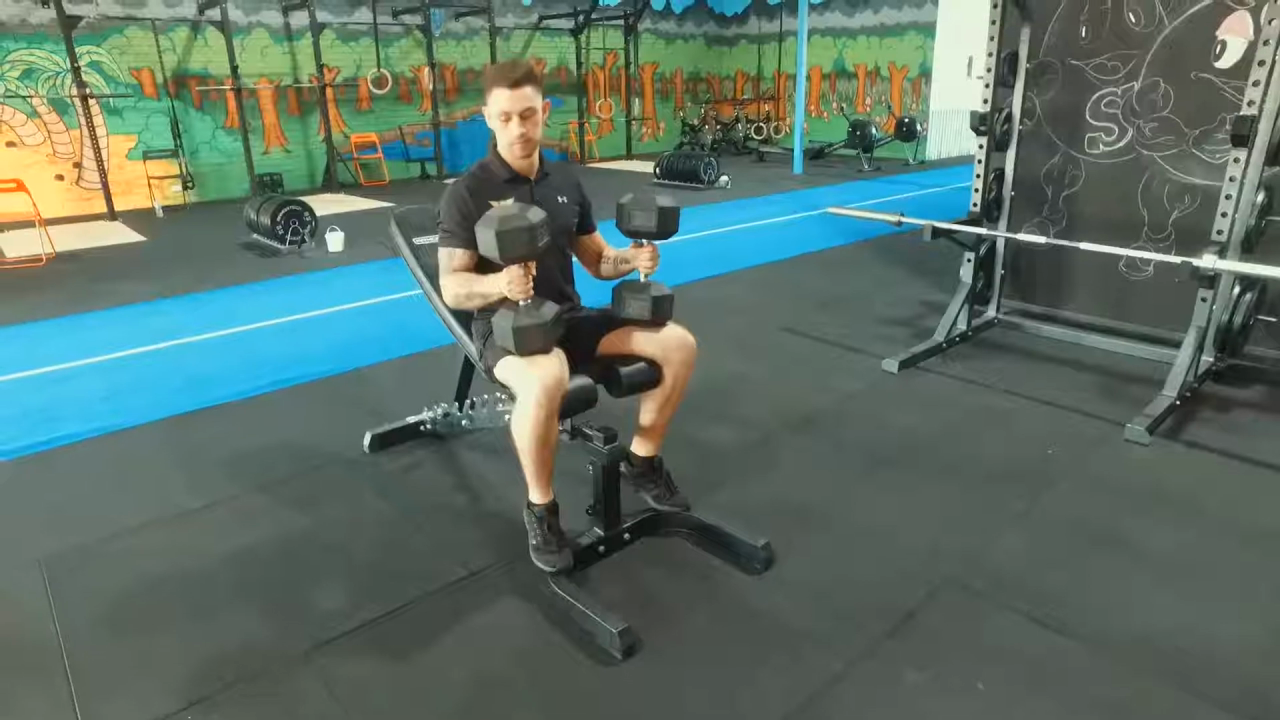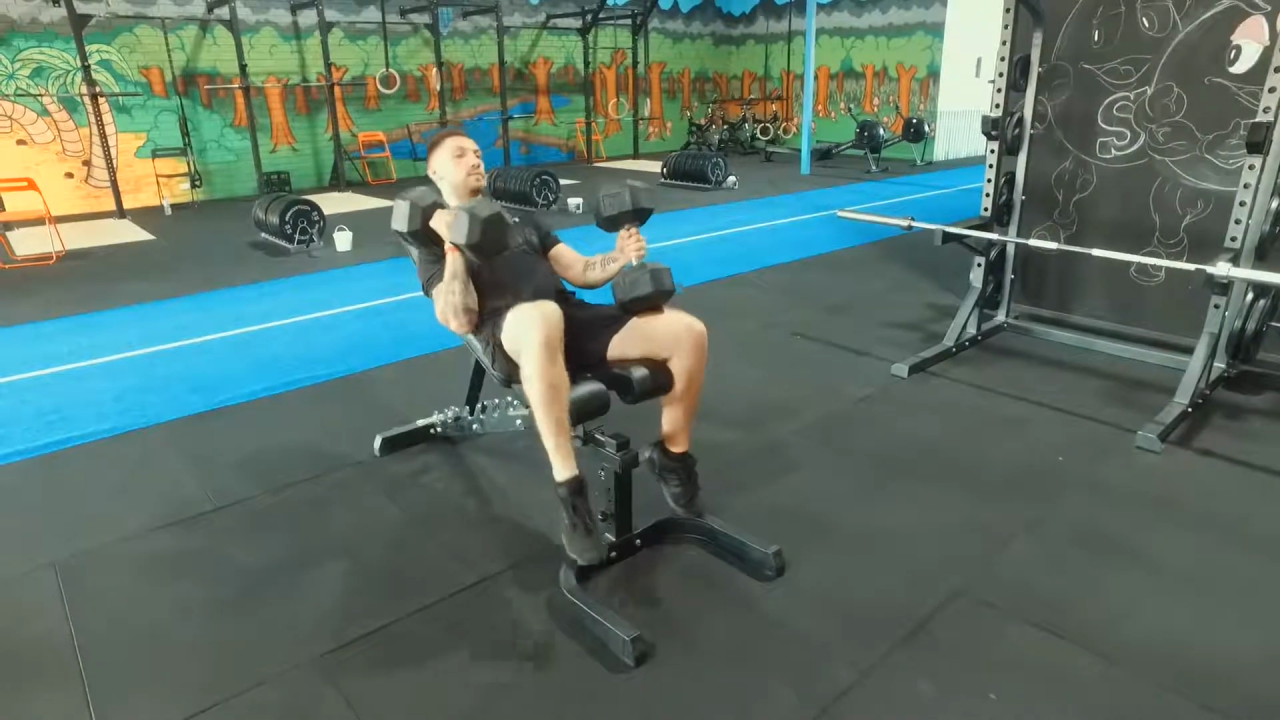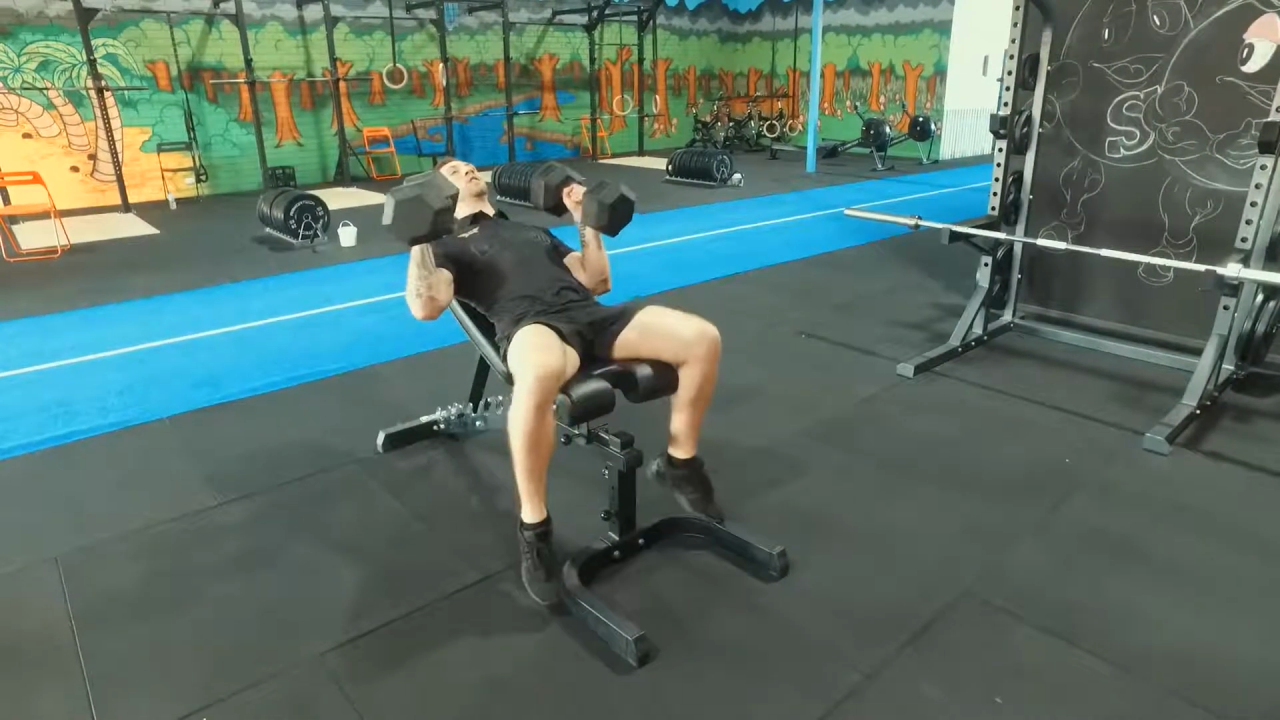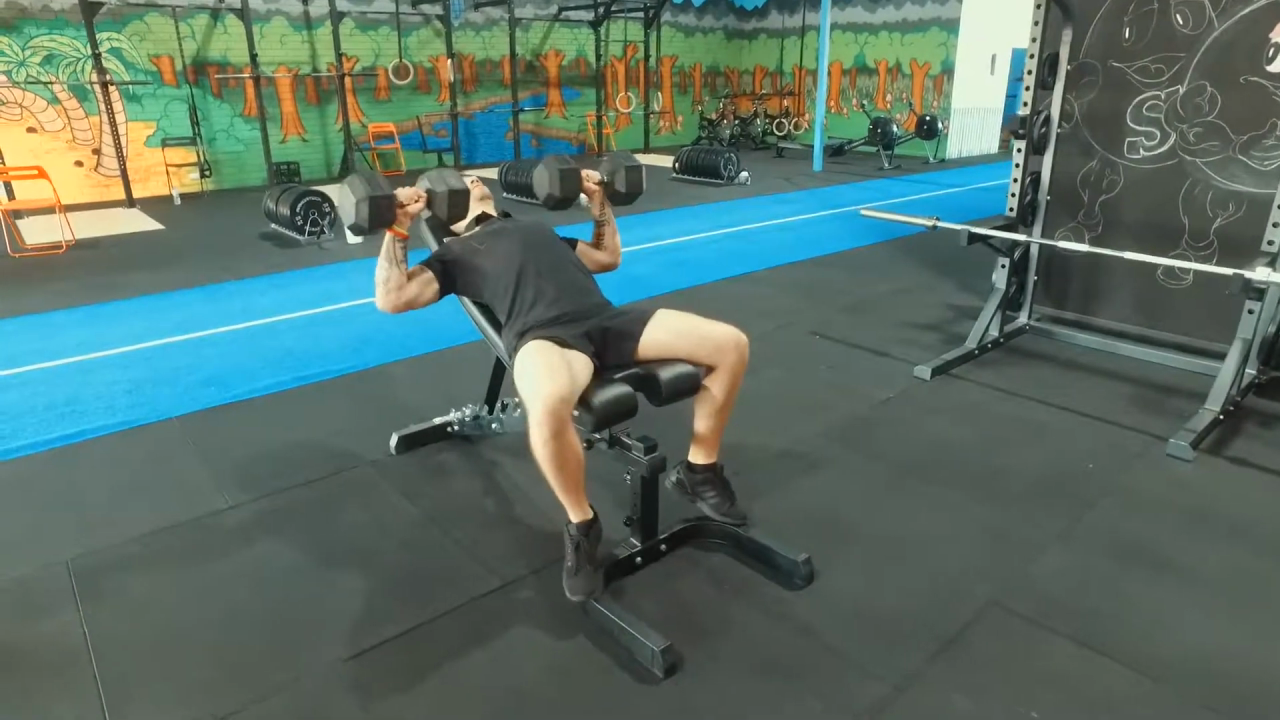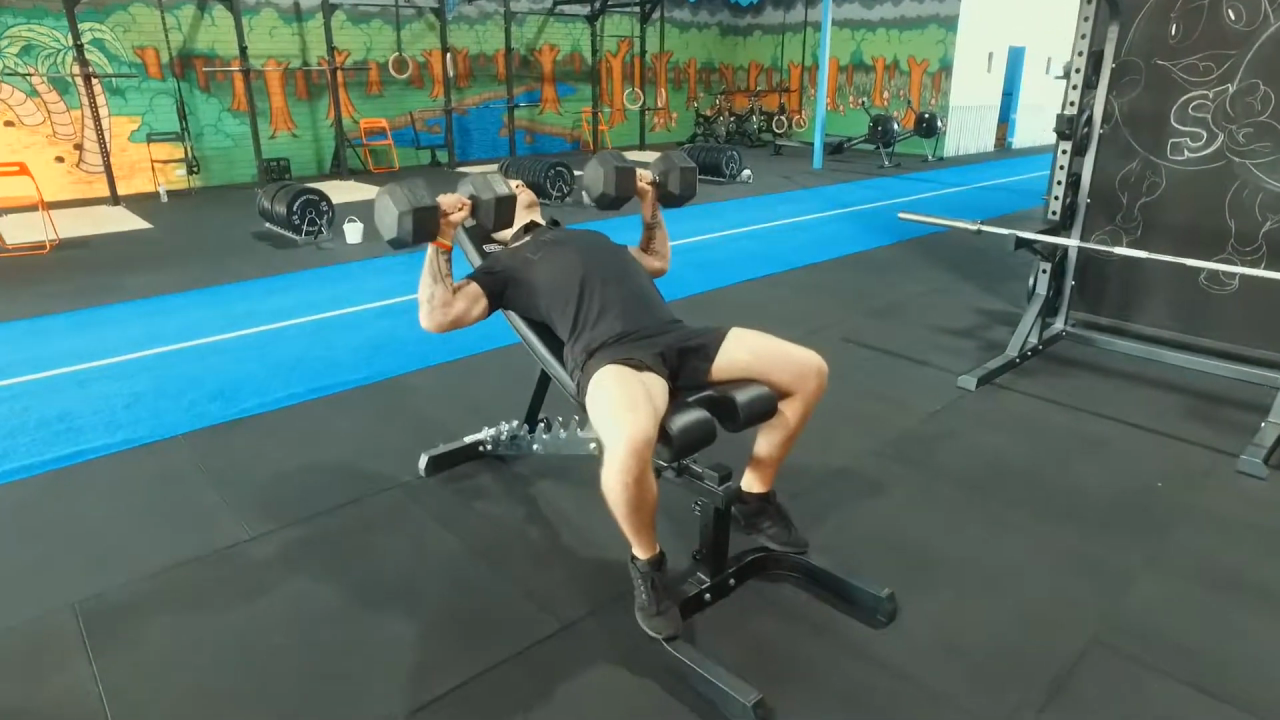
dt=1s
person 1, frame 1
left shoulder: (566, 183)
right shoulder: (467, 193)
left elbow: (596, 259)
right elbow: (452, 287)
left wrist: (633, 259)
right wrist: (499, 284)
left hip: (569, 317)
left knee: (678, 344)
right knee: (546, 379)
left ankle: (642, 462)
right ankle: (541, 509)
person 1, frame 2
left shoulder: (522, 219)
right shoulder: (437, 244)
left elbow: (579, 272)
right elbow: (460, 321)
left wrist: (621, 258)
right wrist: (454, 252)
left hip: (577, 318)
right hip: (515, 328)
left knee: (689, 335)
right knee: (543, 320)
left ankle: (671, 458)
right ankle: (569, 486)
person 1, frame 3
left shoulder: (534, 231)
right shoulder: (450, 247)
left elbow: (598, 282)
right elbow: (425, 307)
left wrist: (584, 221)
left hip: (593, 317)
right hip: (534, 327)
left knee: (703, 339)
right knee: (539, 375)
left ankle: (679, 463)
right ankle: (533, 526)
person 1, frame 4
left shoulder: (537, 227)
right shoulder: (455, 253)
left elbow: (608, 257)
right elbow: (391, 299)
left wrist: (598, 201)
right wrist: (399, 227)
left hip: (609, 319)
right hip: (545, 334)
left knee: (731, 345)
right knee: (547, 403)
left ankle: (699, 471)
right ankle: (581, 525)
person 1, frame 5
left shoulder: (588, 237)
right shoulder: (505, 265)
left elbow: (659, 262)
right elbow: (436, 317)
left wrist: (649, 203)
right wrist: (442, 237)
left hip: (677, 336)
right hip: (610, 353)
left knee: (809, 371)
right knee: (631, 443)
left ankle: (753, 499)
right ankle: (647, 563)
